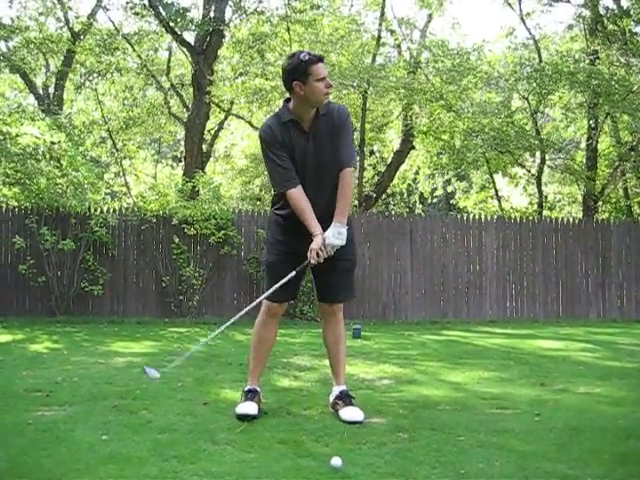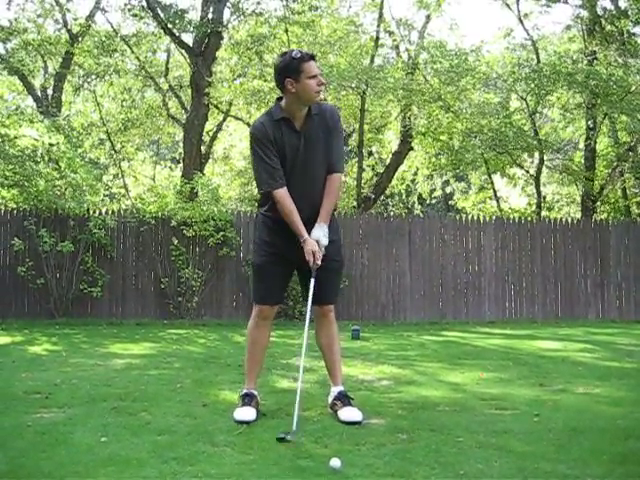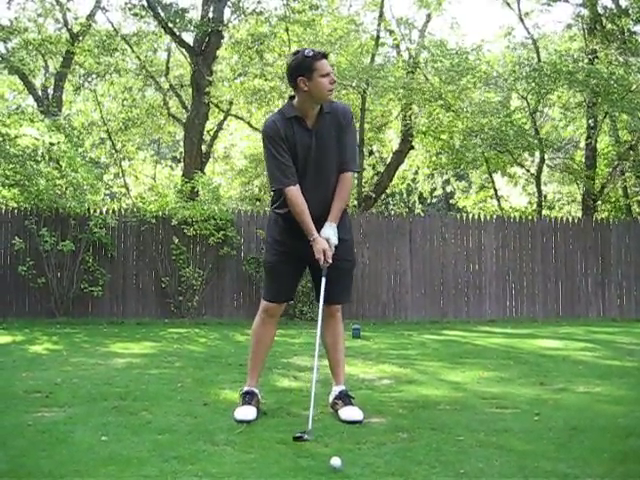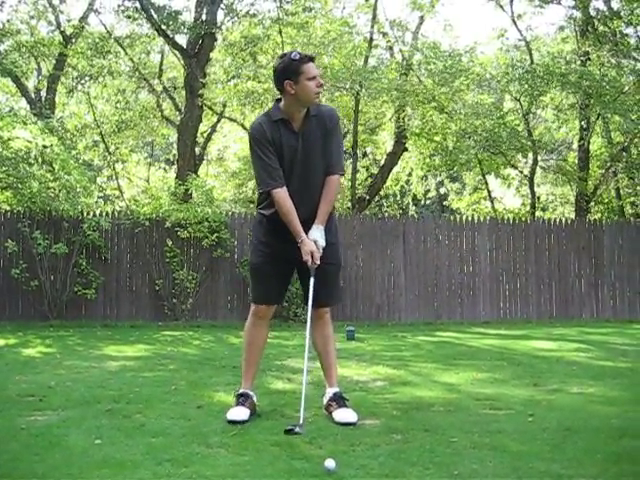
dt=0.4s
person 1, frame 1
left shoulder: (338, 116)
right shoulder: (272, 130)
left elbow: (347, 171)
right elbow: (291, 188)
left wrist: (338, 227)
right wrist: (315, 233)
left hip: (335, 229)
right hip: (288, 229)
left knee: (333, 309)
right knee: (272, 307)
left ankle: (340, 391)
right ankle: (252, 389)
person 1, frame 2
left shoulder: (329, 117)
right shoulder: (263, 129)
left elbow: (335, 174)
right elbow: (277, 189)
left wrist: (320, 229)
right wrist: (303, 239)
left hip: (322, 229)
right hip: (276, 232)
left knee: (325, 310)
right knee: (263, 311)
left ankle: (337, 392)
right ankle: (249, 393)
person 1, frame 3
left shoulder: (342, 116)
right shoulder: (275, 127)
left elbow: (347, 173)
right elbow: (289, 187)
left wrist: (329, 228)
right wrist: (312, 237)
left hip: (333, 227)
right hip: (288, 229)
left knee: (332, 309)
right knee: (270, 307)
left ankle: (339, 391)
right ankle: (250, 390)
person 1, frame 4
left shoulder: (328, 119)
right shoulder: (262, 129)
left elbow: (333, 176)
right elbow: (276, 189)
left wrist: (317, 230)
right wrist: (301, 239)
left hip: (320, 229)
right hip: (274, 231)
left knee: (322, 311)
right knee: (260, 310)
left ankle: (333, 393)
right ankle: (246, 393)
